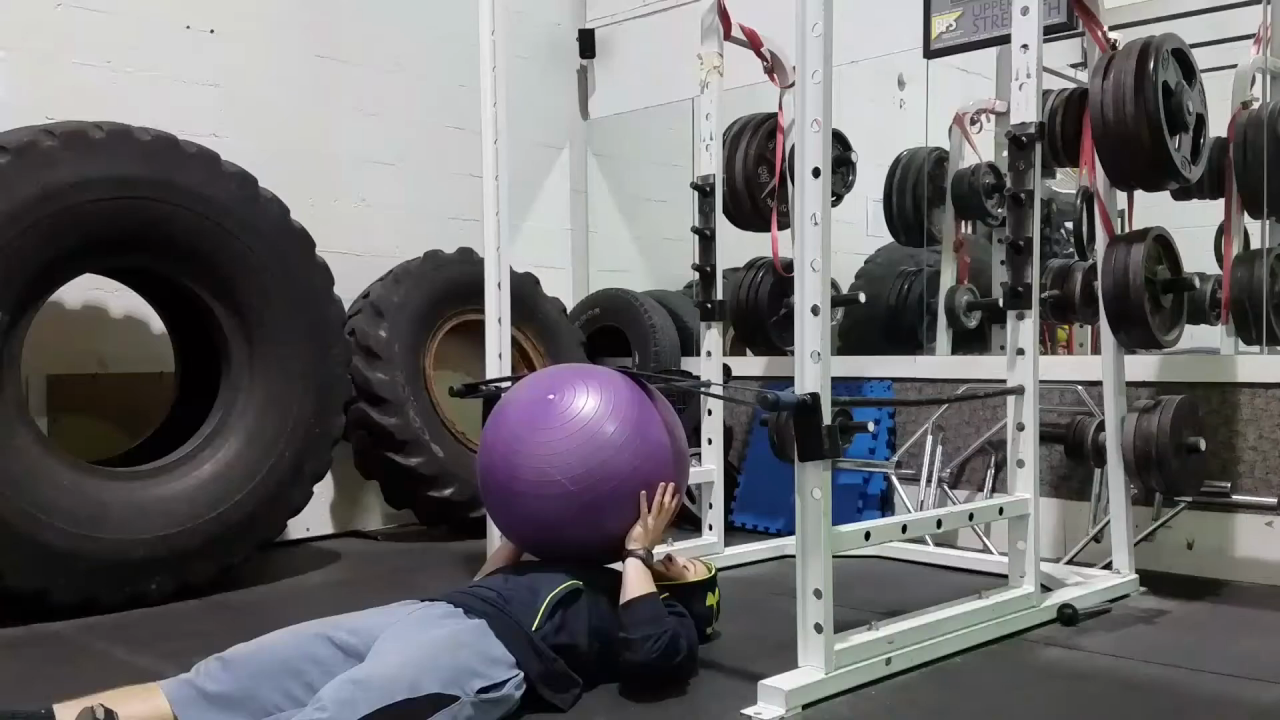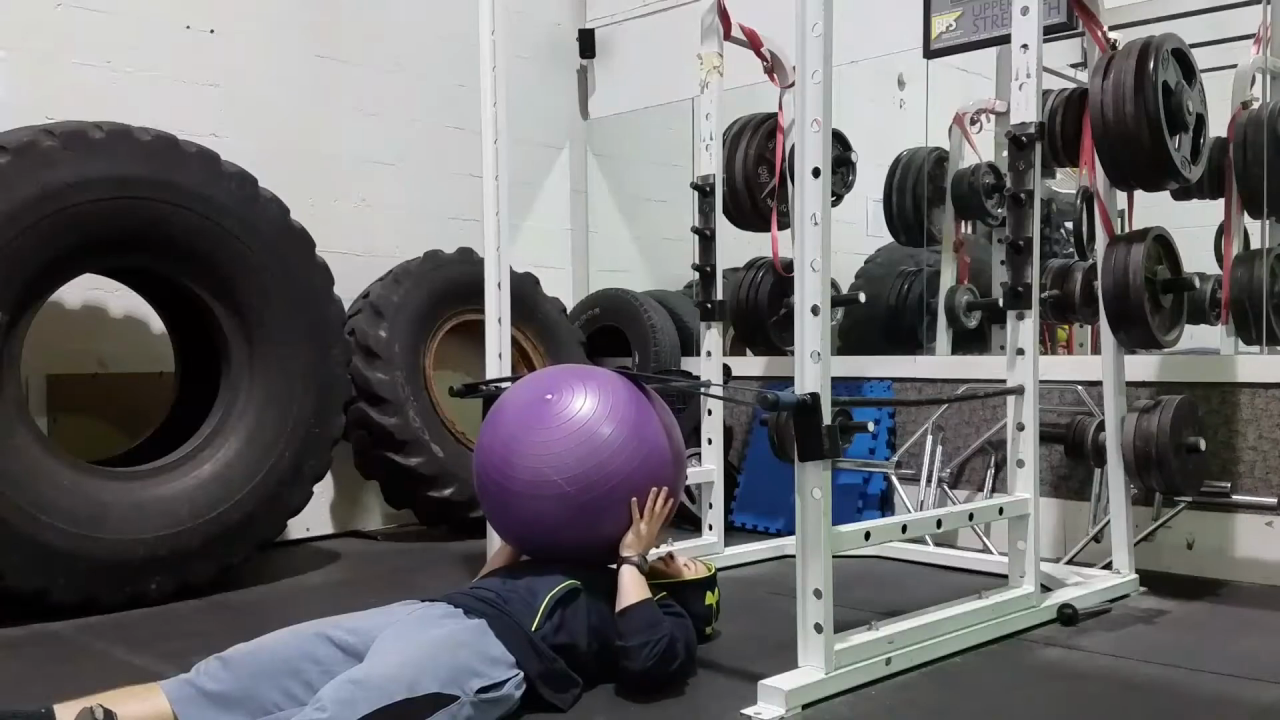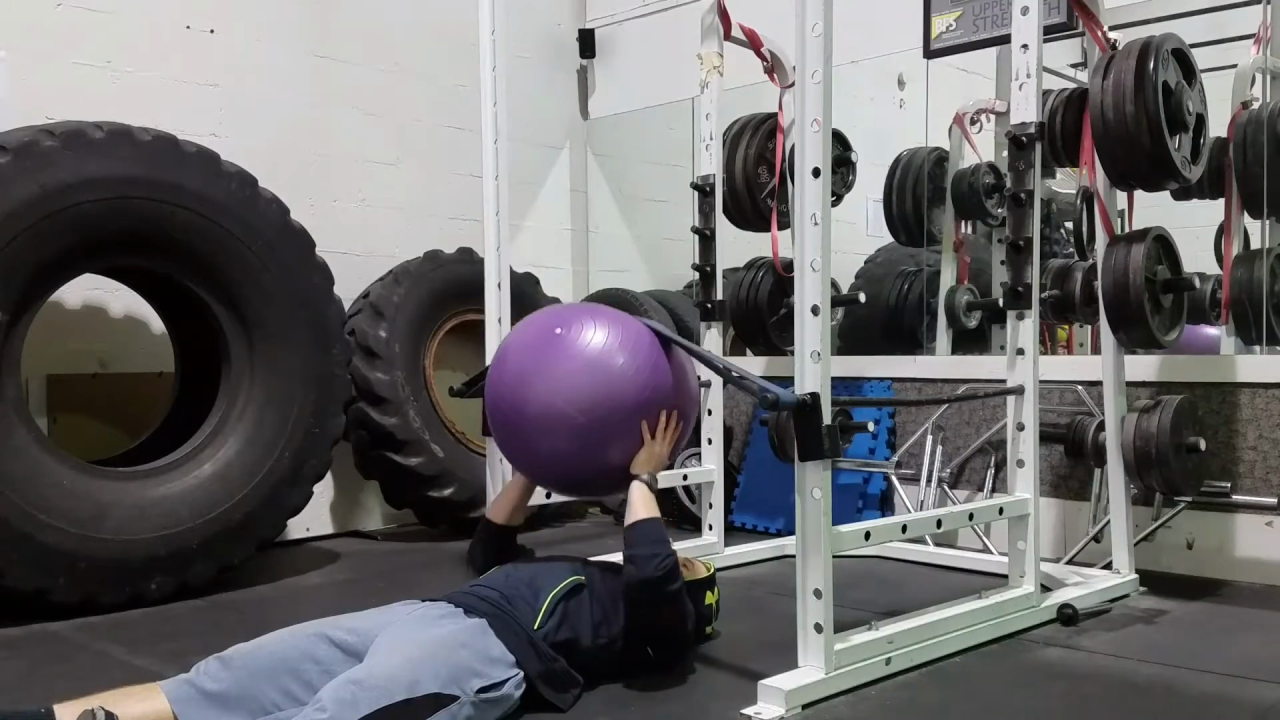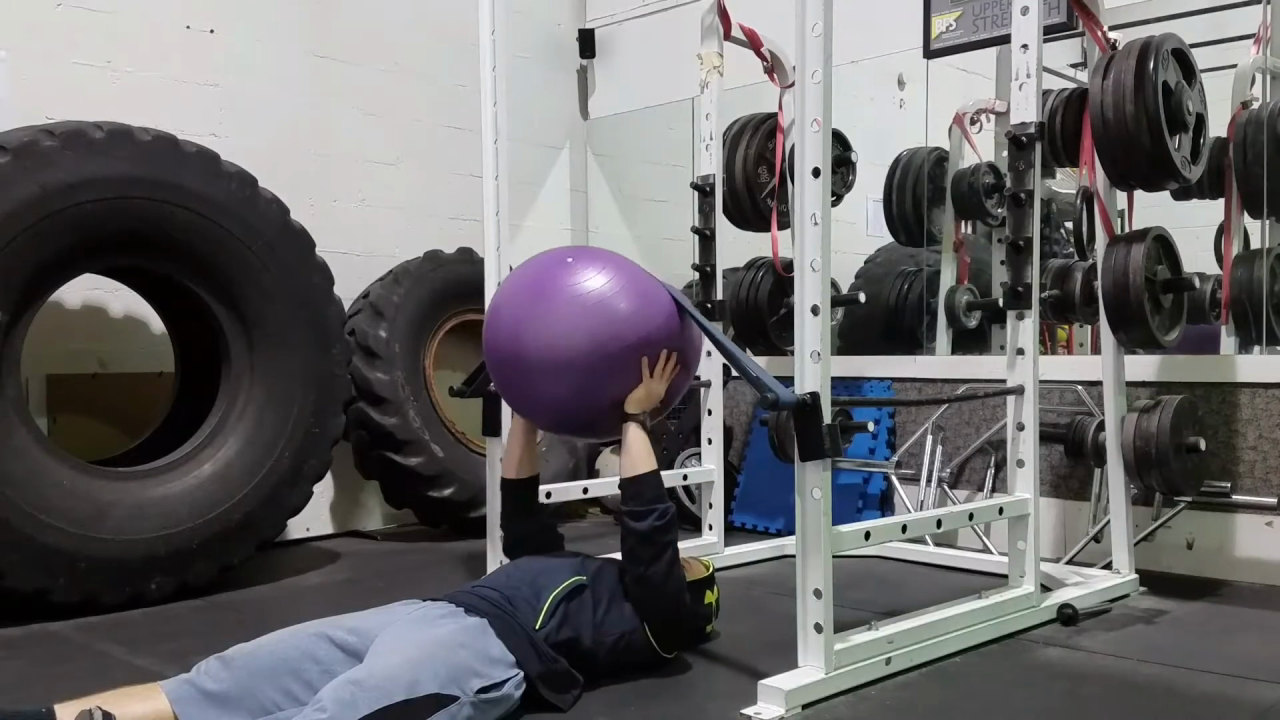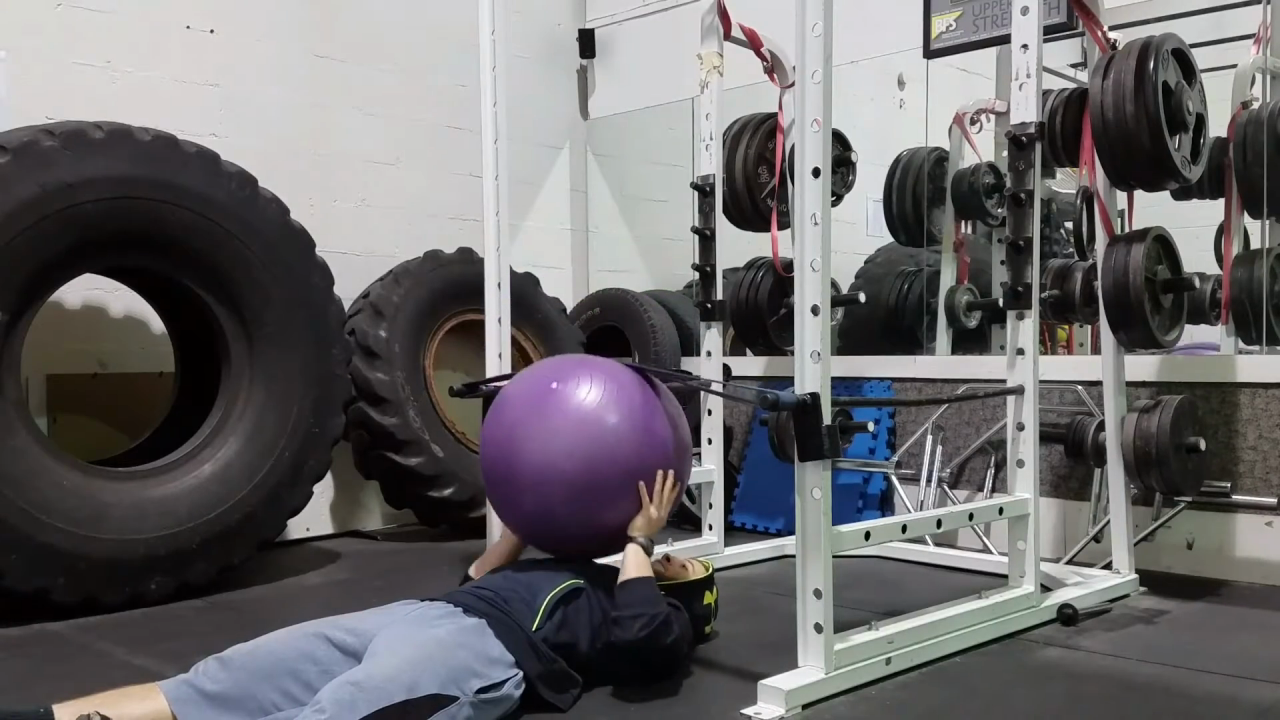
dt=0.7s
person 1, frame 1
left shoulder: (672, 629)
right shoulder: (600, 580)
left elbow: (644, 652)
right elbow: (487, 581)
left wrist: (640, 549)
left hip: (493, 654)
right hip: (426, 613)
person 1, frame 2
left shoulder: (671, 628)
right shoulder: (589, 580)
left elbow: (643, 660)
left wrist: (633, 555)
left hip: (492, 652)
right hip: (424, 612)
person 1, frame 3
left shoulder: (664, 625)
right shoulder: (579, 578)
left elbow: (651, 573)
right elbow: (488, 551)
left wrist: (642, 478)
left hip: (491, 650)
right hip: (421, 614)
person 1, frame 4
left shoulder: (662, 618)
right shoulder: (571, 573)
left elbow: (648, 523)
right elbow: (520, 509)
left wrist: (635, 417)
left hip: (490, 649)
right hip: (421, 615)
person 1, frame 5
left shoulder: (667, 629)
right shoulder: (588, 578)
left elbow: (634, 635)
right elbow: (476, 584)
left wrist: (640, 538)
left hip: (487, 651)
right hip: (419, 613)
